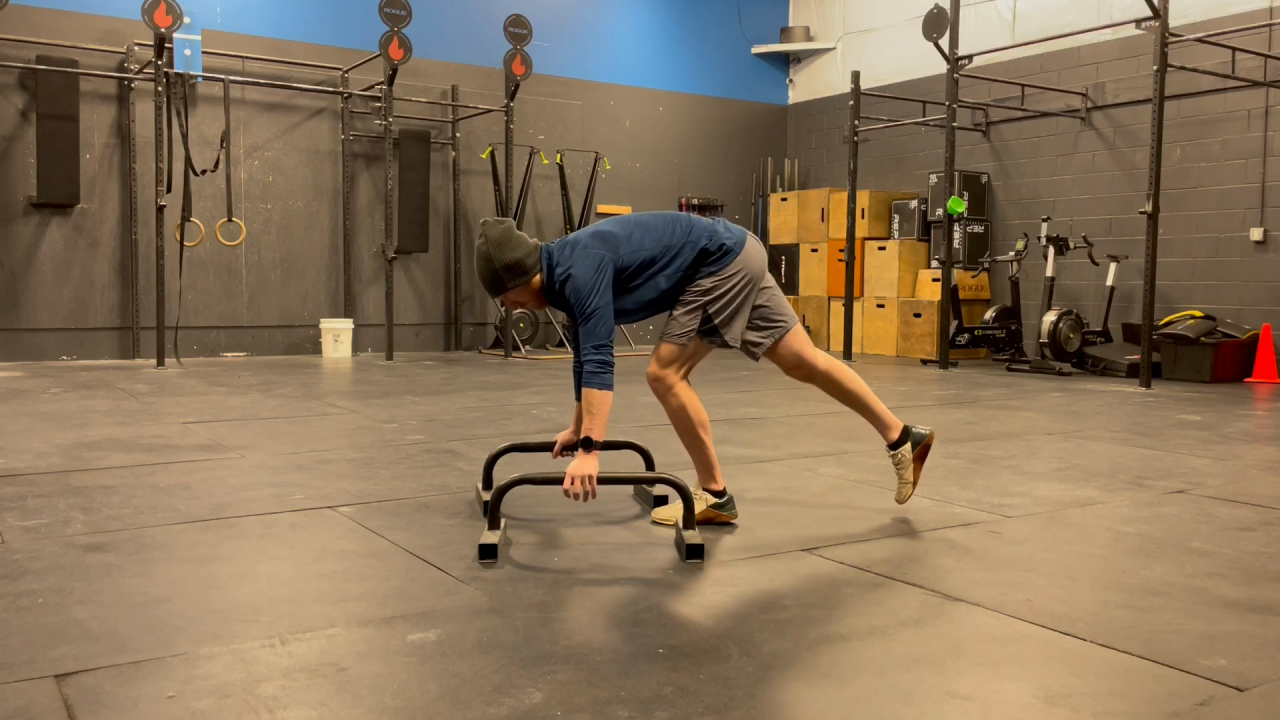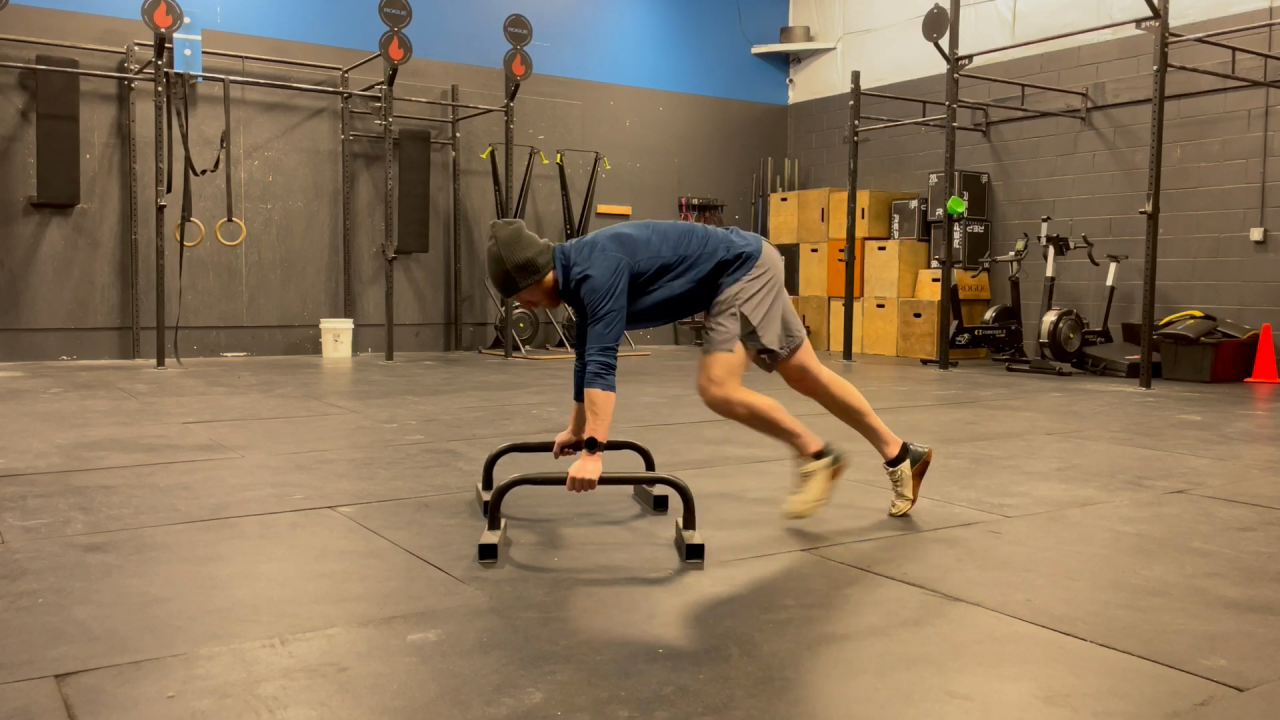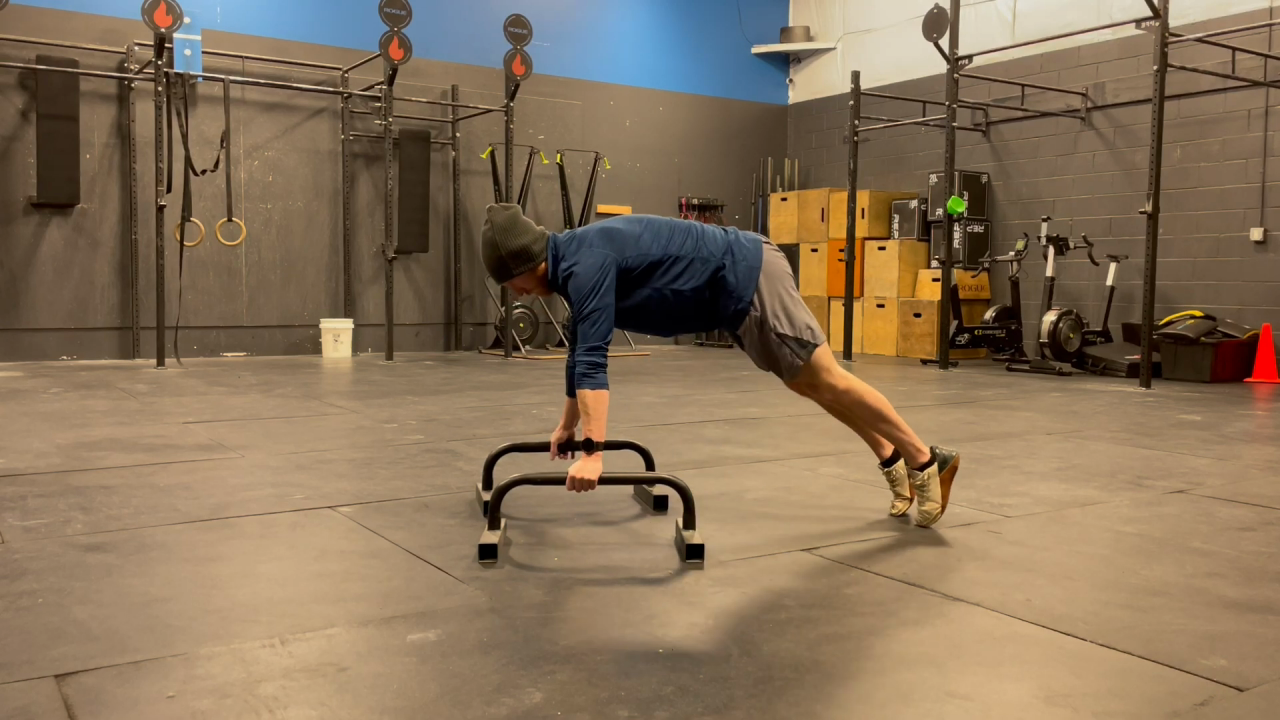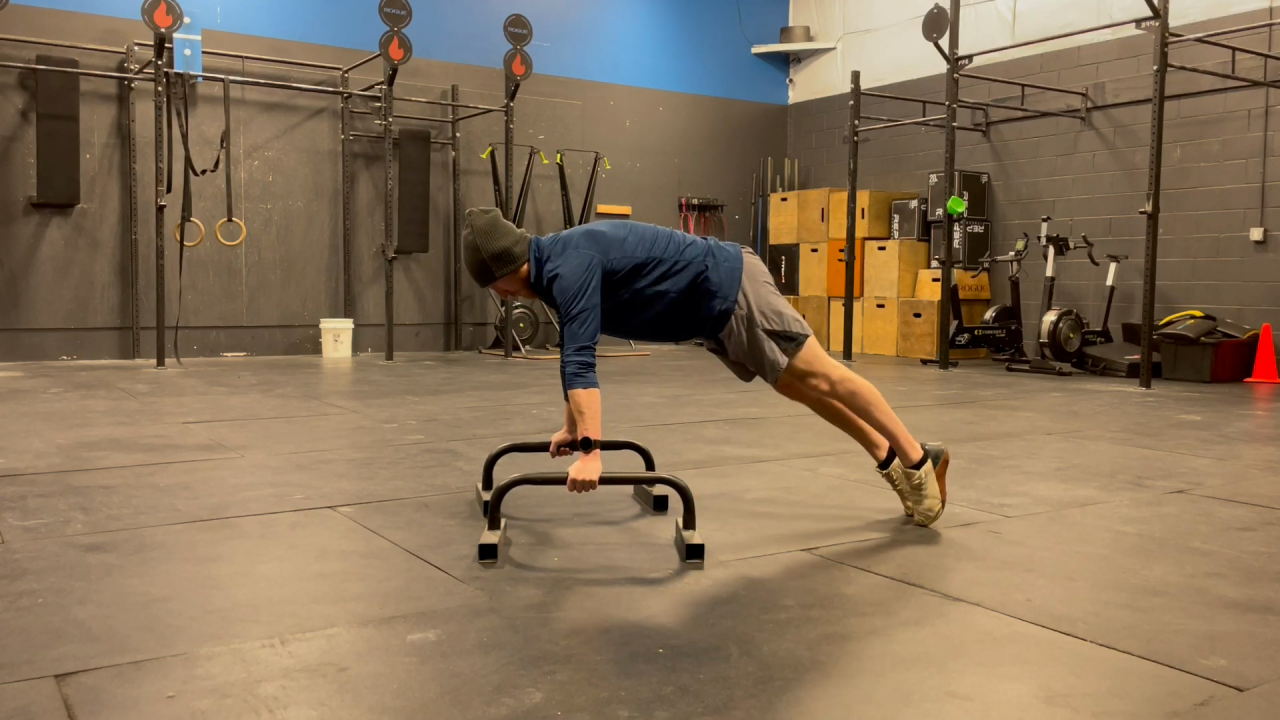
dt=0.7s
person 1, frame 1
left shoulder: (580, 270)
right shoulder: (567, 273)
left elbow: (599, 361)
right elbow: (586, 356)
left wrist: (588, 451)
right wrist: (577, 429)
left hip: (724, 260)
right hip: (736, 258)
left knee: (665, 374)
right knee: (804, 362)
left ankle: (715, 496)
right ankle: (902, 438)
person 1, frame 2
left shoulder: (597, 271)
right shoulder: (578, 274)
left elbow: (603, 362)
right elbow: (588, 355)
left wrist: (593, 452)
right wrist: (577, 429)
left hip: (744, 265)
right hip: (746, 270)
left knee: (717, 387)
right knee: (805, 373)
left ankle: (815, 456)
right ankle: (901, 458)
person 1, frame 3
left shoulder: (586, 265)
right shoulder: (576, 261)
left elbow: (593, 359)
right elbow: (581, 350)
left wrist: (592, 453)
right wrist: (569, 424)
left hip: (745, 279)
right hip: (741, 280)
left knee: (826, 381)
right knee: (809, 381)
left ankle: (926, 461)
right ankle: (892, 459)
person 1, frame 4
left shoulder: (569, 266)
right shoulder: (555, 267)
left elbow: (581, 360)
right elbow: (573, 354)
left wrist: (591, 452)
right wrist: (572, 428)
left hip: (727, 286)
right hip: (716, 302)
left knee: (818, 375)
right knee: (798, 383)
left ankle: (918, 457)
right ankle: (888, 456)
